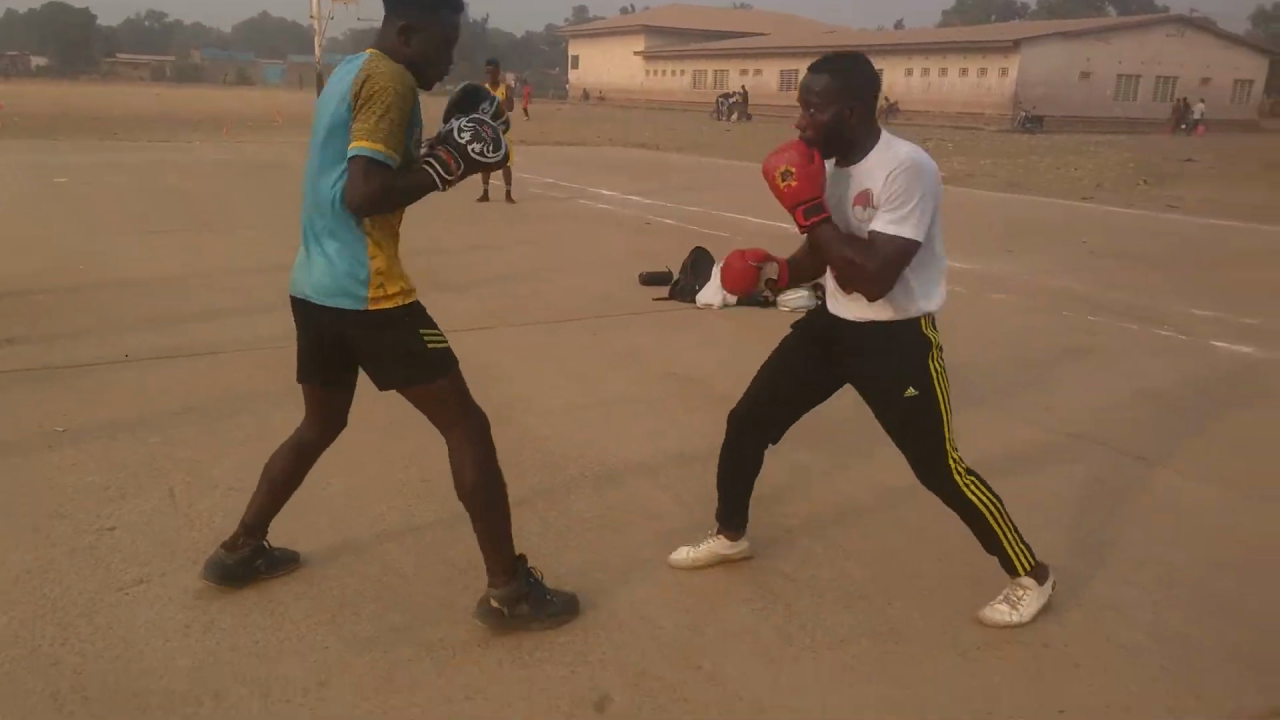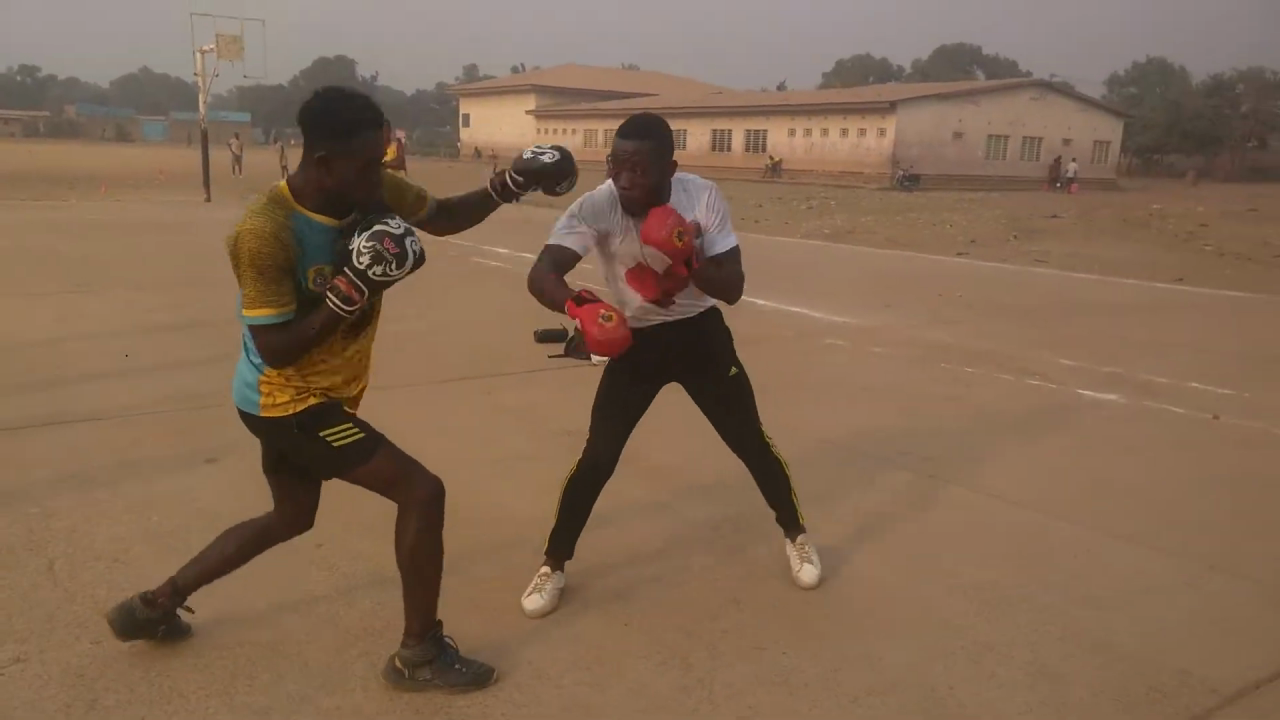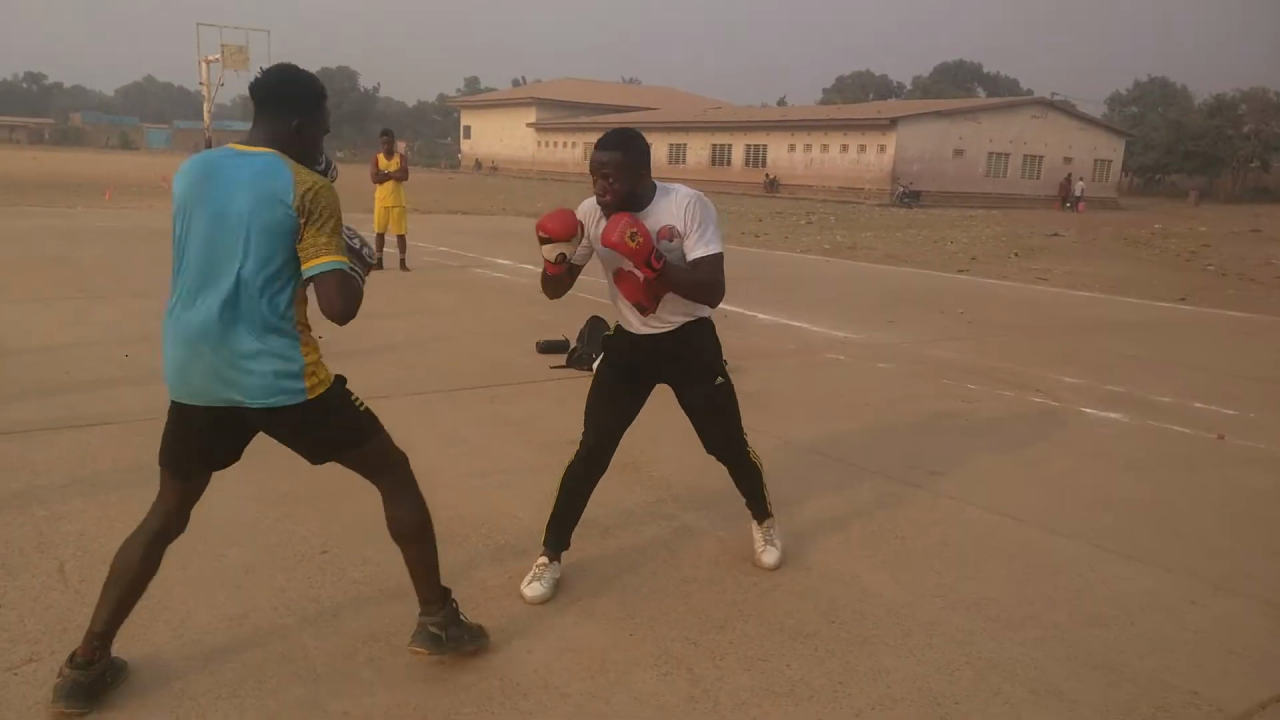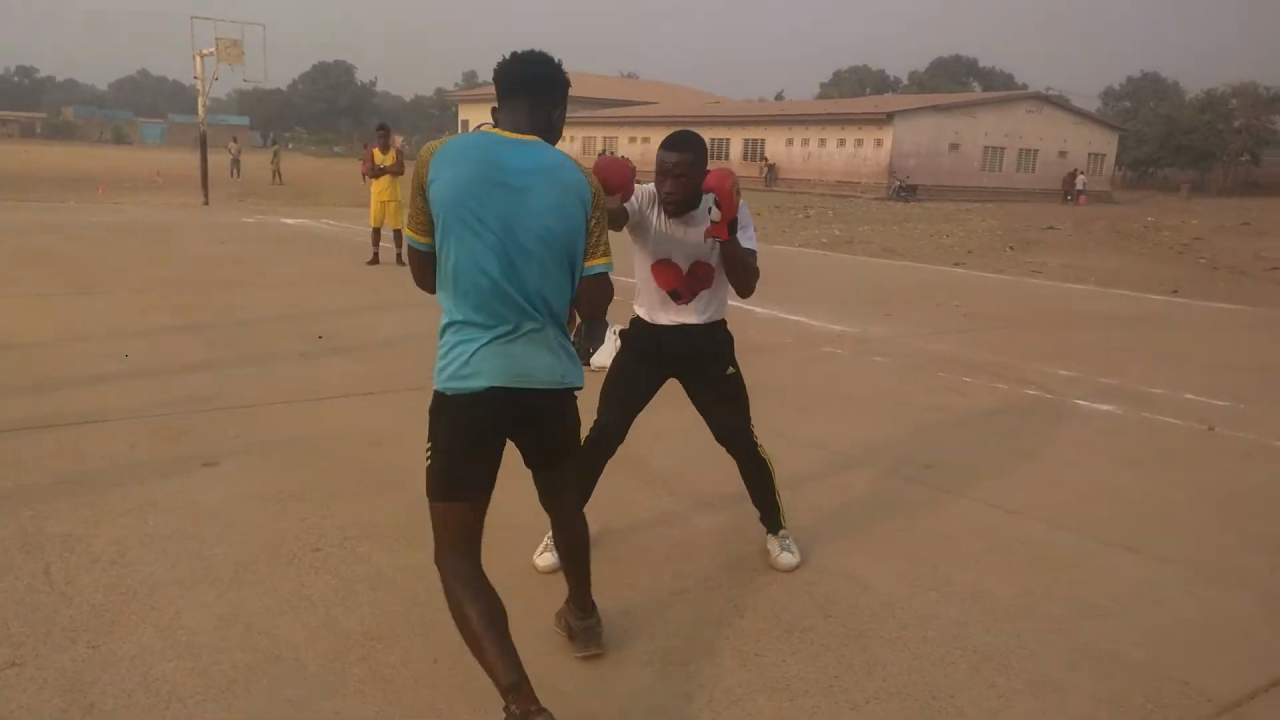
dt=0.7s
person 1, frame 1
left shoulder: (351, 71)
right shoulder: (390, 81)
right elbow: (364, 195)
left wrist: (455, 139)
right wrist: (447, 163)
left hip: (313, 288)
right hip: (368, 297)
left knee: (319, 424)
right knee: (466, 425)
left ankle: (240, 549)
right ankle: (509, 587)
person 1, frame 2
left shoulder: (360, 197)
right shoulder: (264, 229)
left elbow: (442, 216)
right elbow: (277, 347)
left wrist: (511, 182)
right wrist: (355, 286)
left hip: (301, 396)
right hip: (284, 400)
left knee: (289, 517)
right knee: (421, 491)
left ankle: (152, 607)
right ankle: (419, 652)
person 1, frame 3
left shoulder: (190, 173)
right shoulder: (308, 190)
right elbow: (338, 307)
right wrist: (353, 271)
left hip: (196, 383)
right hip: (285, 383)
left knee: (166, 516)
right knee: (394, 474)
left ankle: (85, 663)
right ankle: (438, 618)
person 1, frame 4
left shoulder: (438, 162)
right shoulder: (580, 181)
left elbow: (424, 272)
right elbow: (595, 308)
left hip: (467, 380)
right hip: (549, 379)
left knee: (457, 557)
right knee: (560, 495)
right ankle: (581, 614)
person 2, frame 1
left shoulder: (907, 167)
right shoulder: (827, 166)
left elbow: (874, 279)
left wrist: (809, 212)
right wrist: (778, 271)
left hip: (898, 336)
right hip: (832, 325)
left knee: (940, 470)
right knee: (748, 421)
left ankle: (1031, 576)
right ankle: (730, 535)
person 2, frame 2
left shoulder: (699, 199)
right shoulder: (595, 206)
left elbow: (731, 288)
right elbow: (541, 275)
left wrist: (687, 256)
right wrist: (579, 305)
left hip: (702, 336)
right hip: (636, 341)
left knee: (751, 441)
right knee: (599, 454)
left ankle: (794, 533)
right ankle: (553, 565)
person 2, frame 3
left shoulder: (690, 206)
right shoulder: (591, 213)
left elbow: (712, 291)
right elbow: (553, 290)
left wrist: (653, 259)
right wrist: (554, 257)
left hip: (690, 342)
right hip: (630, 344)
left knee: (728, 442)
right knee: (593, 450)
left ankle: (762, 520)
right ankle: (550, 555)
person 2, frame 4
left shoulder: (730, 210)
right shoulder: (638, 200)
left elbow: (747, 285)
right elbow: (601, 219)
left wrist: (728, 227)
left hip: (706, 339)
right hip: (647, 336)
left knee: (740, 439)
right knee: (602, 435)
left ankle: (776, 530)
right ankle: (559, 530)
